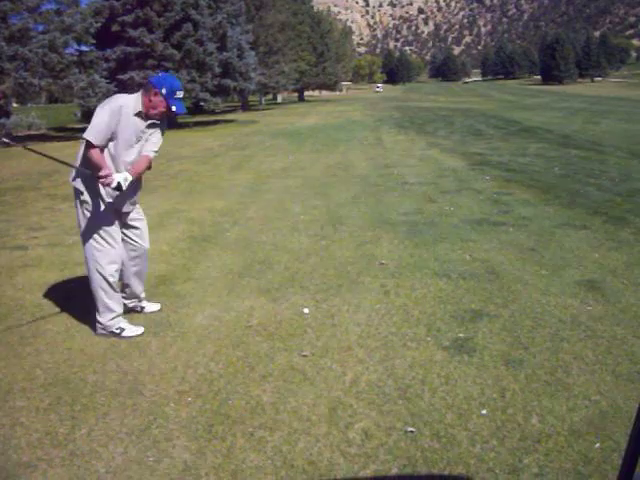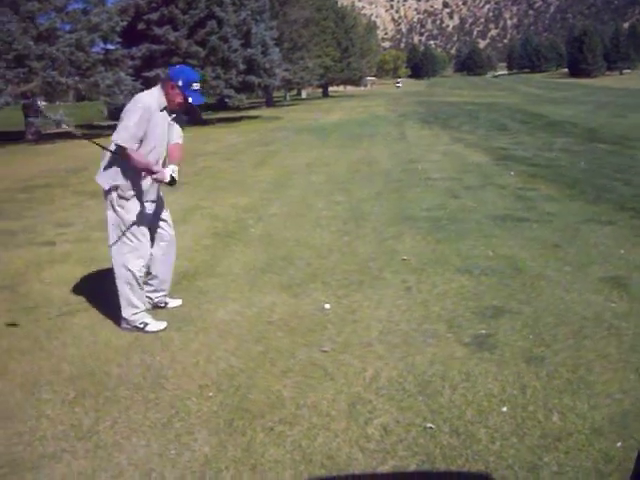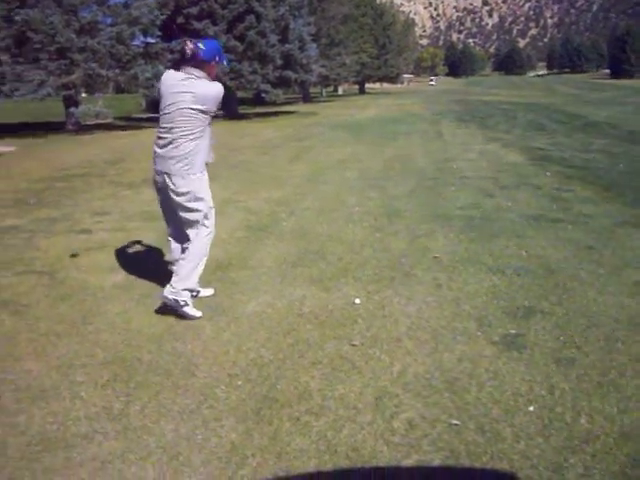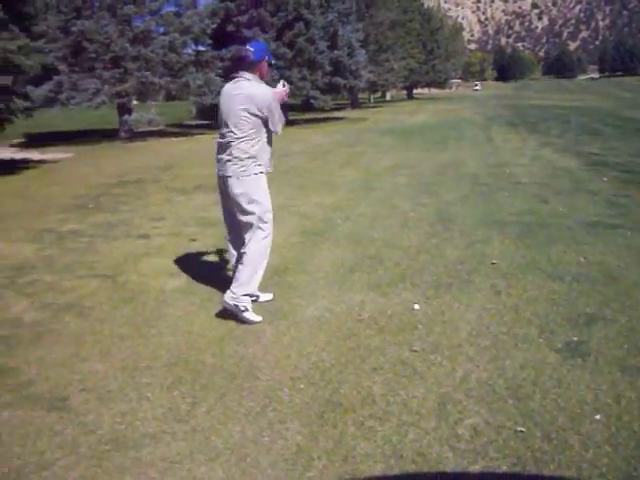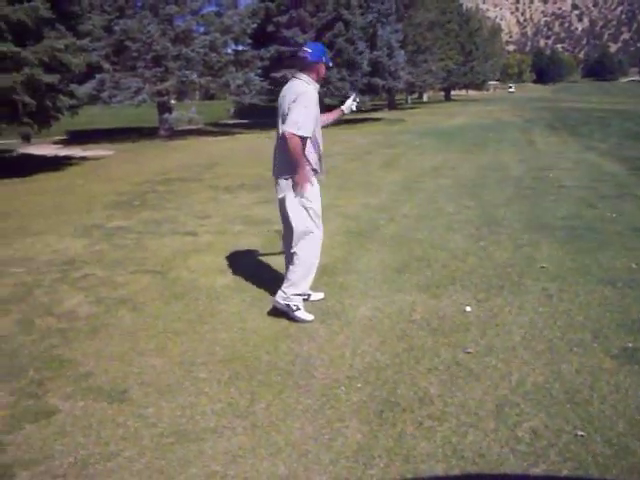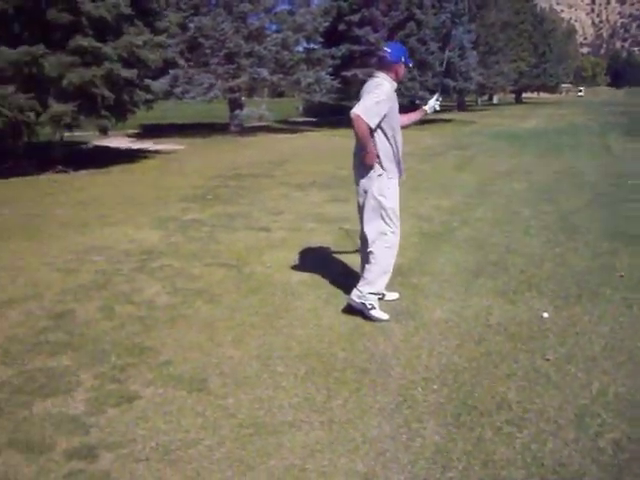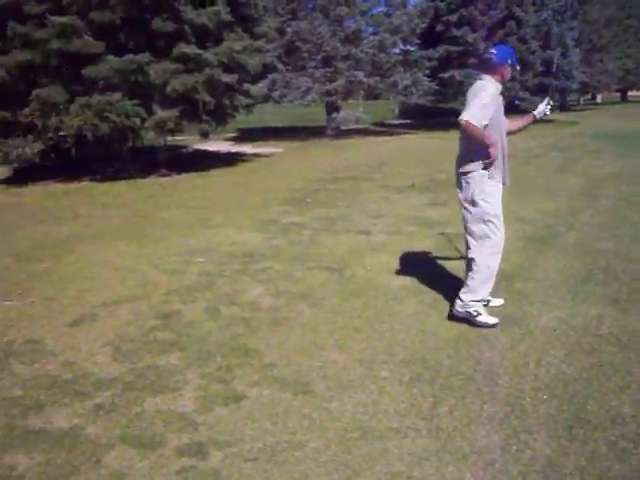
dt=0.5s
person 1, frame 1
left shoulder: (158, 122)
right shoulder: (117, 105)
left elbow: (146, 158)
right elbow: (91, 147)
left wrist: (125, 178)
right wrist: (106, 170)
left hip: (124, 194)
right hip: (94, 192)
left knee: (138, 247)
right knee: (107, 255)
left ankle: (131, 299)
right ankle: (109, 320)
person 1, frame 2
left shoulder: (171, 111)
right shoulder: (144, 105)
left elbow: (175, 145)
right elbow: (125, 149)
left wrist: (170, 170)
right wrist: (151, 168)
left hip: (147, 188)
right hip: (124, 187)
left knee: (163, 238)
right knee: (133, 250)
left ankle: (154, 294)
right ankle: (132, 315)
person 1, frame 3
left shoulder: (168, 79)
right shoulder: (214, 91)
left wrist: (189, 57)
right wrist: (196, 57)
left hip: (163, 168)
right hip: (187, 171)
left knee: (179, 230)
right knee: (202, 228)
left ankle: (186, 283)
right ankle: (177, 291)
person 1, frame 4
left shoulder: (228, 89)
right shoulder: (263, 92)
right elbow: (277, 126)
right wrist: (278, 100)
left hip: (226, 171)
right hip: (247, 173)
left knee: (238, 233)
right knee: (260, 232)
left ankle: (246, 289)
right ankle: (238, 296)
person 1, frame 5
left shoulder: (293, 87)
right shoulder: (306, 92)
right elbow: (292, 134)
left wrist: (342, 110)
right wrist: (302, 169)
left hip: (287, 173)
right hip: (298, 174)
left knee: (296, 233)
right knee: (309, 234)
left ankle: (296, 288)
right ankle: (289, 296)
person 1, frame 6
left shoulder: (378, 86)
right shoulder: (383, 88)
left elbow: (394, 121)
right elbow: (357, 116)
left wrist: (425, 110)
right wrist: (369, 150)
left hip: (378, 173)
right hip: (379, 174)
left knee: (374, 232)
right knee: (386, 233)
left ankle: (372, 287)
right ankle: (365, 294)
person 1, frame 7
left shoulder: (486, 90)
right shoulder: (487, 91)
left elbow: (502, 126)
right elbow: (467, 122)
left wrist: (535, 115)
right wrist: (490, 144)
left hip: (481, 175)
right hip: (481, 175)
left knee: (481, 237)
right knee: (490, 239)
left ankle: (476, 293)
right ankle: (469, 303)
